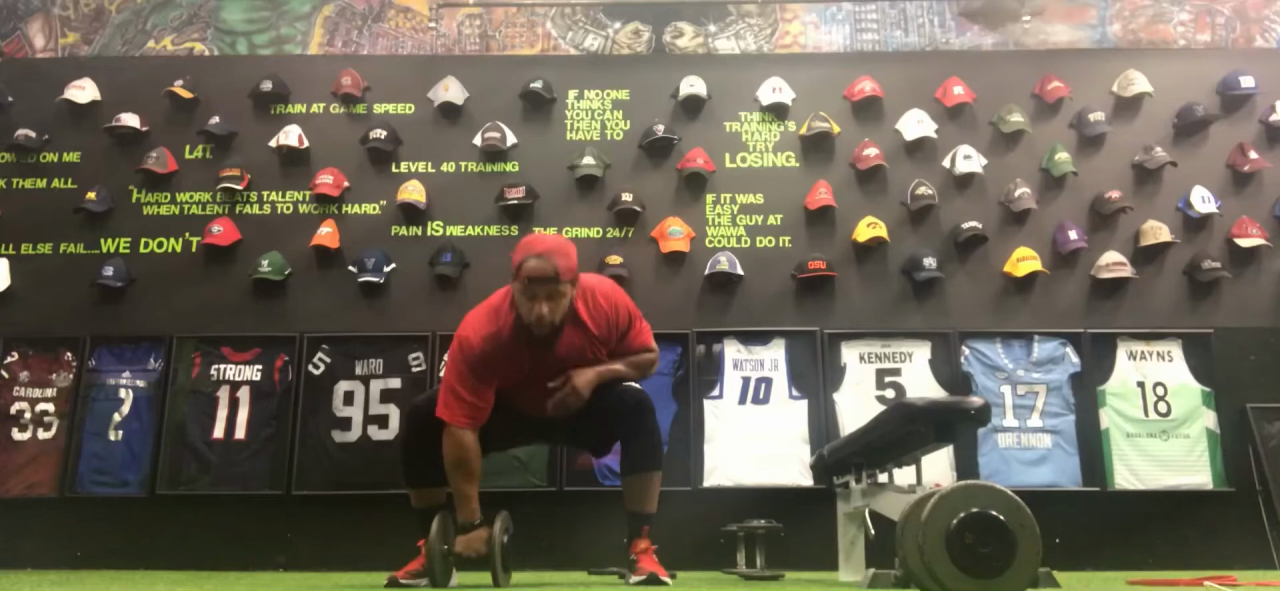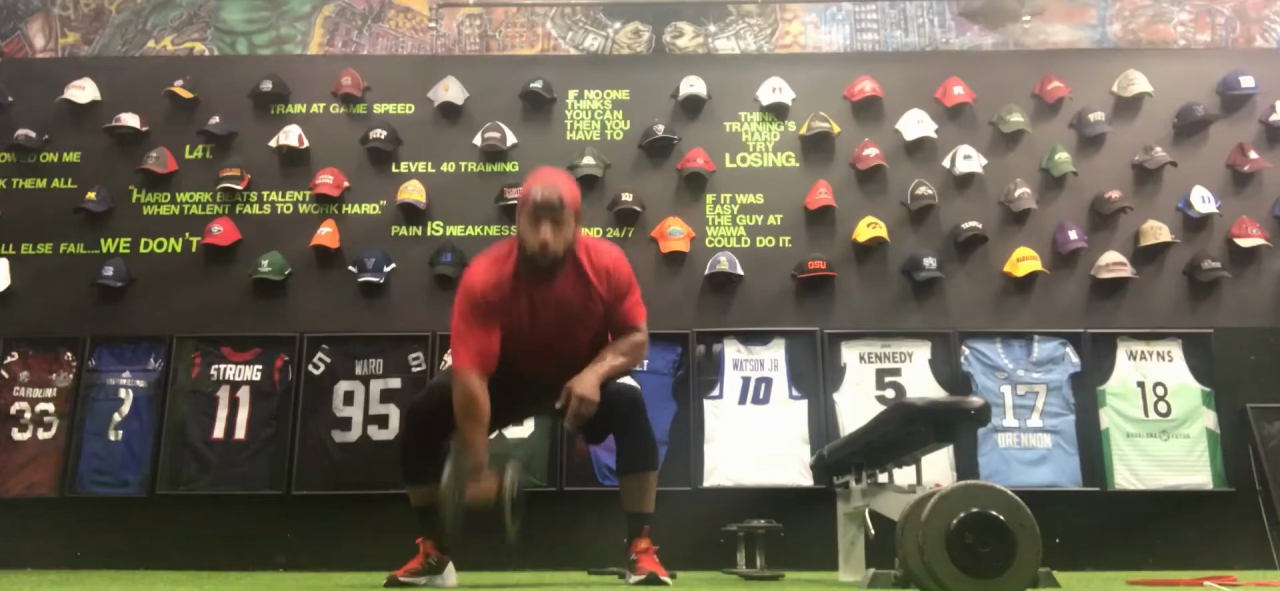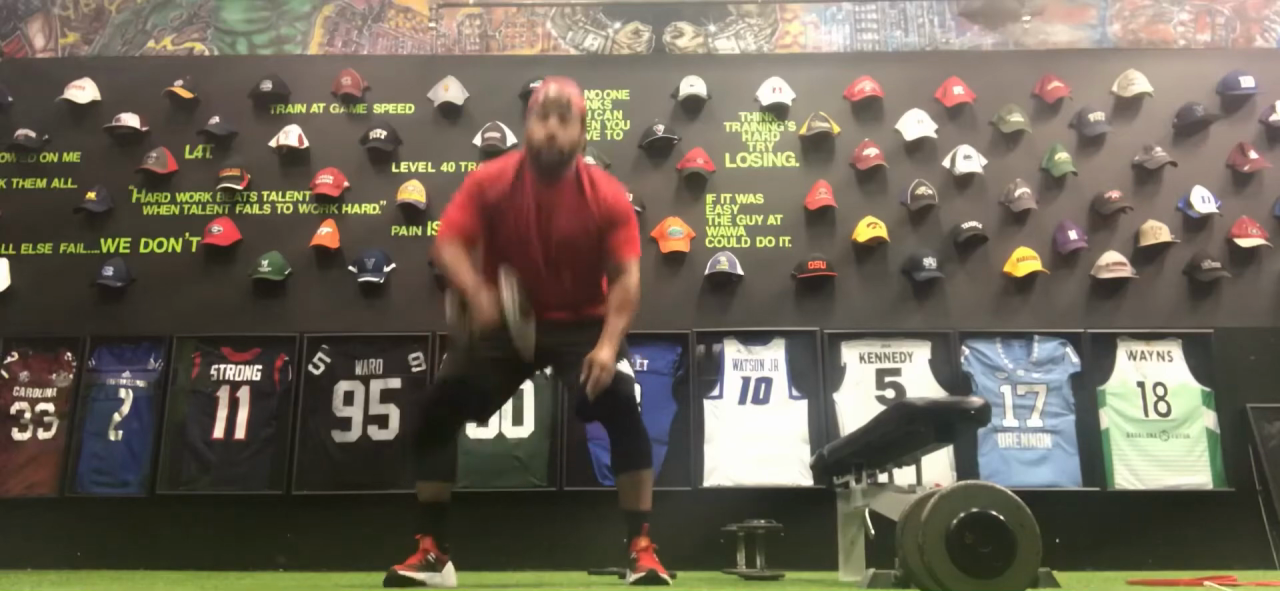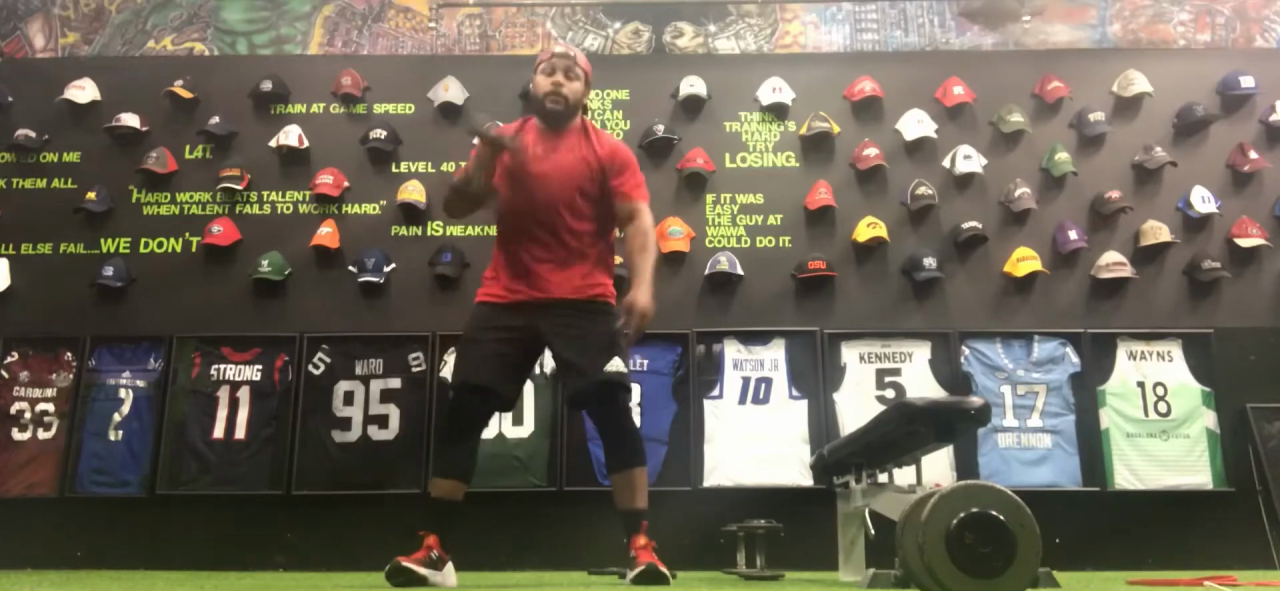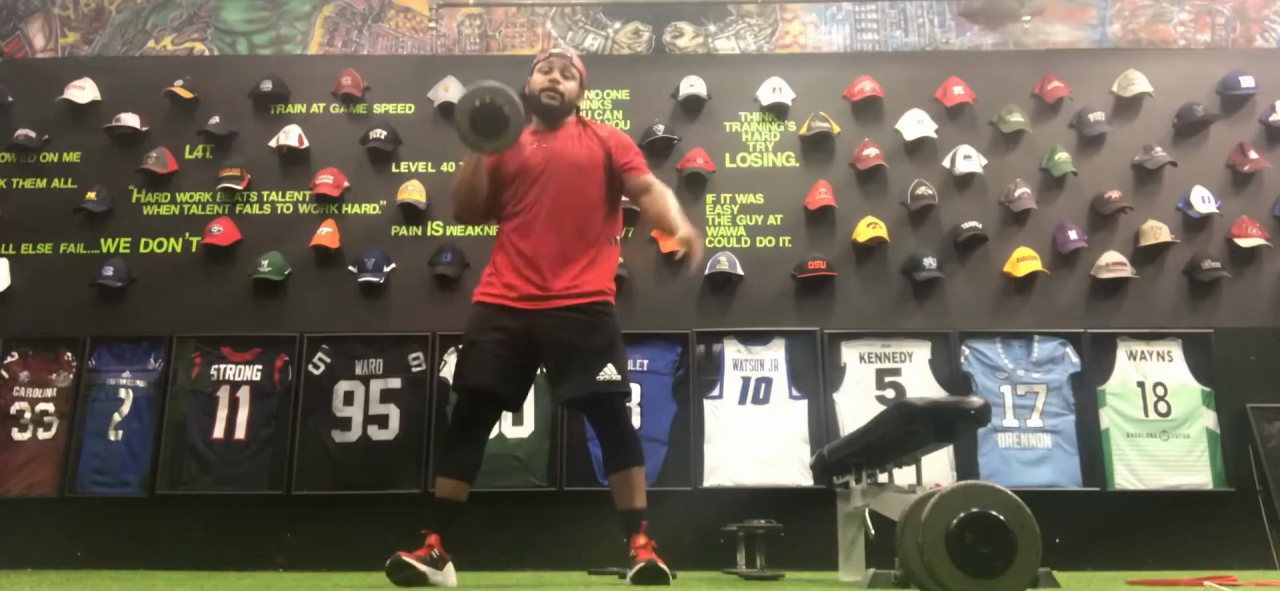
dt=0.2s
person 1, frame 1
left shoulder: (608, 302)
right shoulder: (479, 333)
left elbow: (648, 355)
right elbow: (460, 429)
left wrist: (595, 374)
right wrist: (469, 522)
left hip: (582, 402)
right hip: (505, 408)
left knee: (637, 409)
right knee: (421, 422)
left ankle: (642, 551)
person 1, frame 2
left shoulder: (608, 265)
right shoulder: (485, 278)
left elbow: (636, 338)
right elbow: (470, 377)
left wrist: (595, 373)
right wrist: (477, 467)
left hip: (580, 378)
right hip: (507, 373)
left knee: (629, 406)
right knee: (422, 418)
left ankle: (642, 551)
right ankle: (432, 552)
person 1, frame 3
left shoulder: (607, 194)
right shoulder: (489, 180)
left elbow: (626, 277)
right elbow: (449, 243)
left wrist: (609, 345)
right wrist: (476, 291)
left hip: (583, 323)
right hip: (503, 321)
left knee: (622, 405)
right knee: (438, 412)
left ankle: (642, 550)
person 1, frame 4
left shoulder: (609, 151)
right shoulder: (499, 142)
left elbow: (638, 220)
right elbow: (459, 199)
left wrist: (643, 286)
right wrist: (476, 167)
left hip: (584, 303)
right hip: (504, 301)
left knee: (613, 409)
right knee: (462, 414)
left ankle: (641, 547)
person 1, frame 5
left shoulder: (607, 142)
right shoulder: (506, 146)
left elbow: (650, 191)
right elbow: (467, 212)
left wrist: (681, 227)
right wrist: (479, 149)
left hip: (583, 305)
right hip: (503, 303)
left knee: (611, 415)
right knee: (470, 417)
left ankle: (641, 547)
